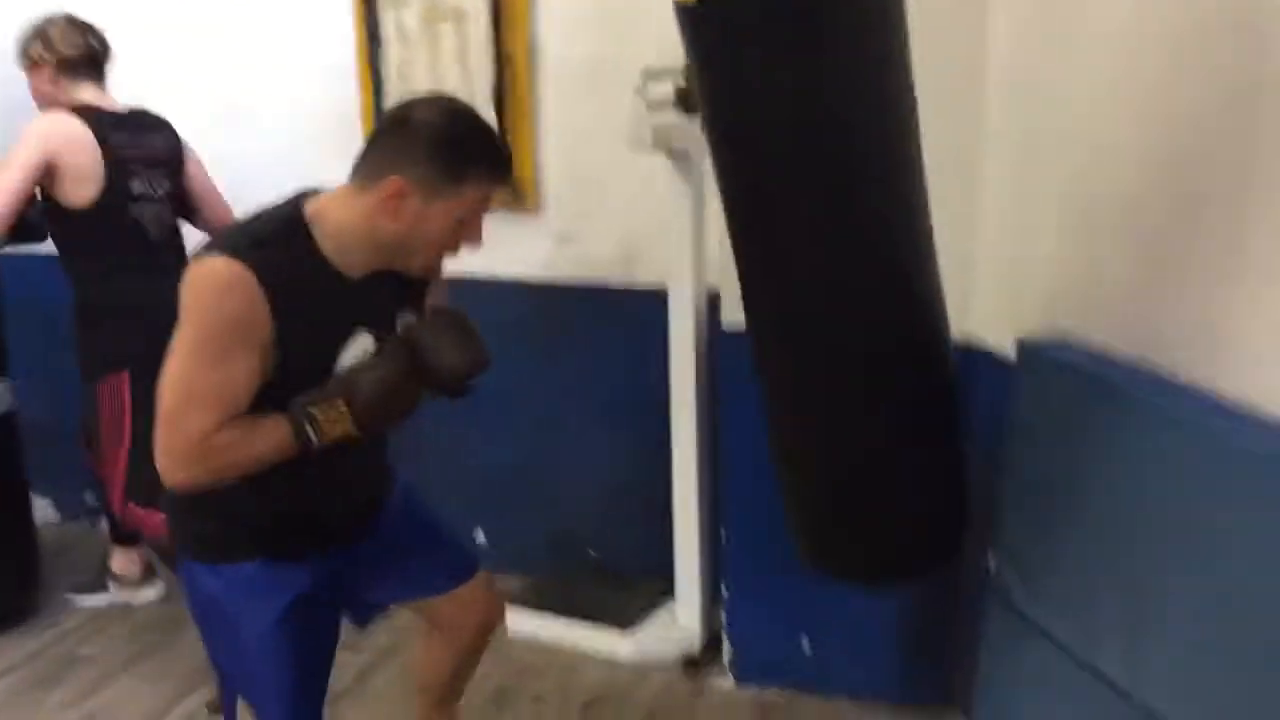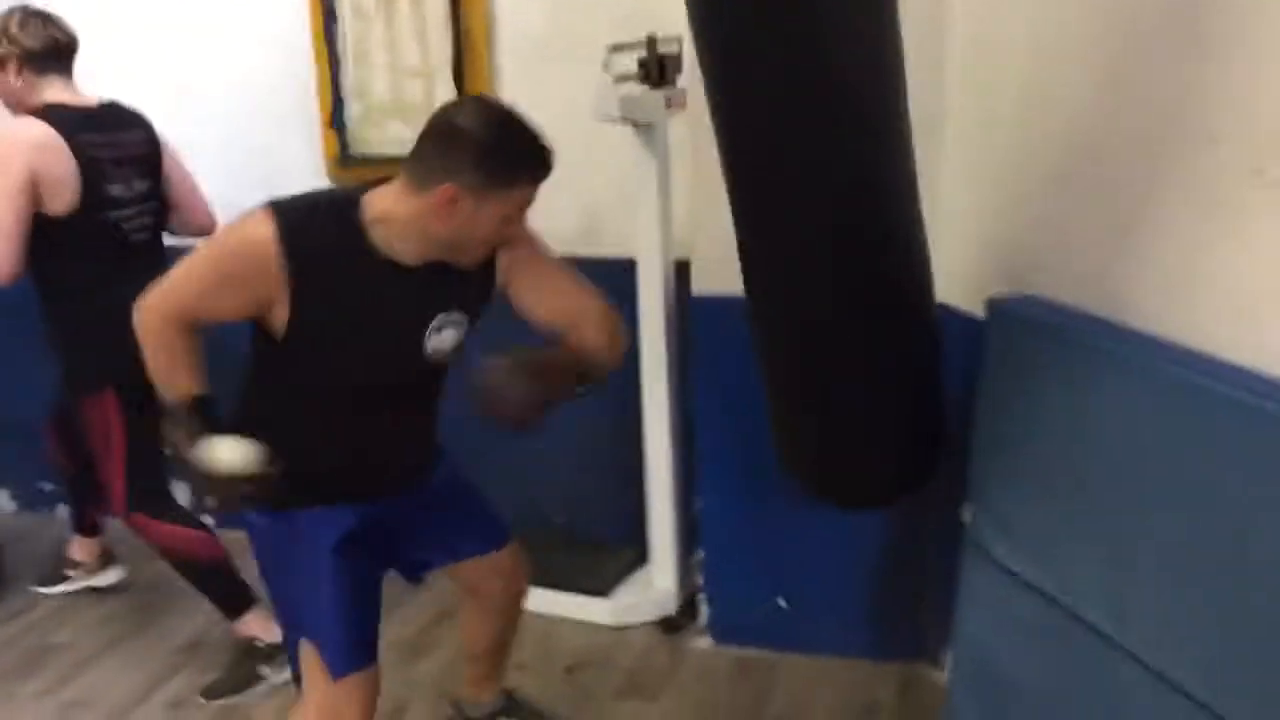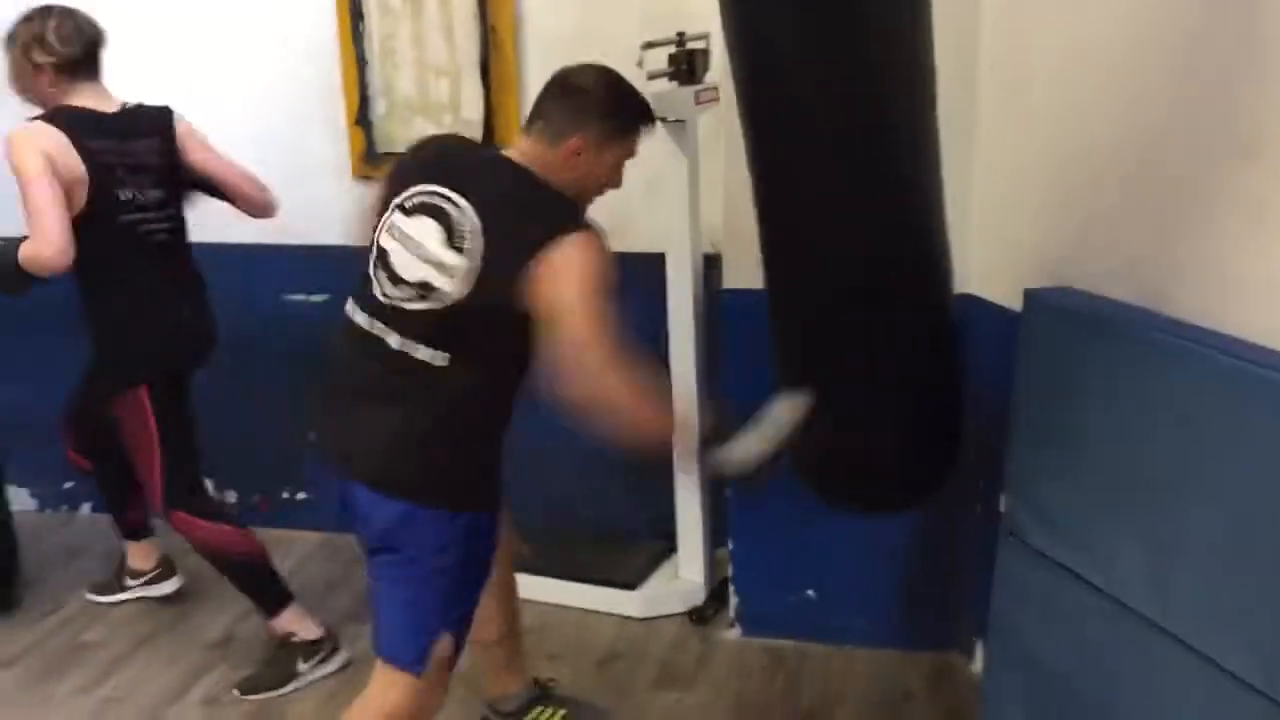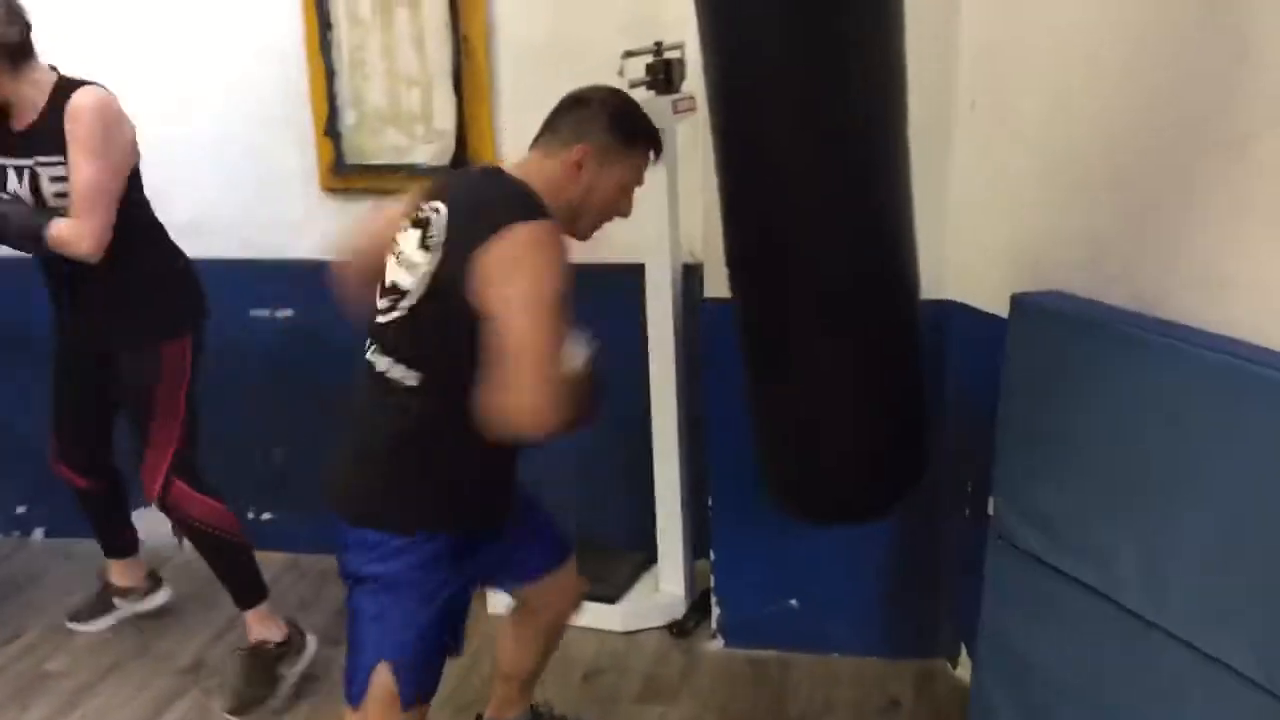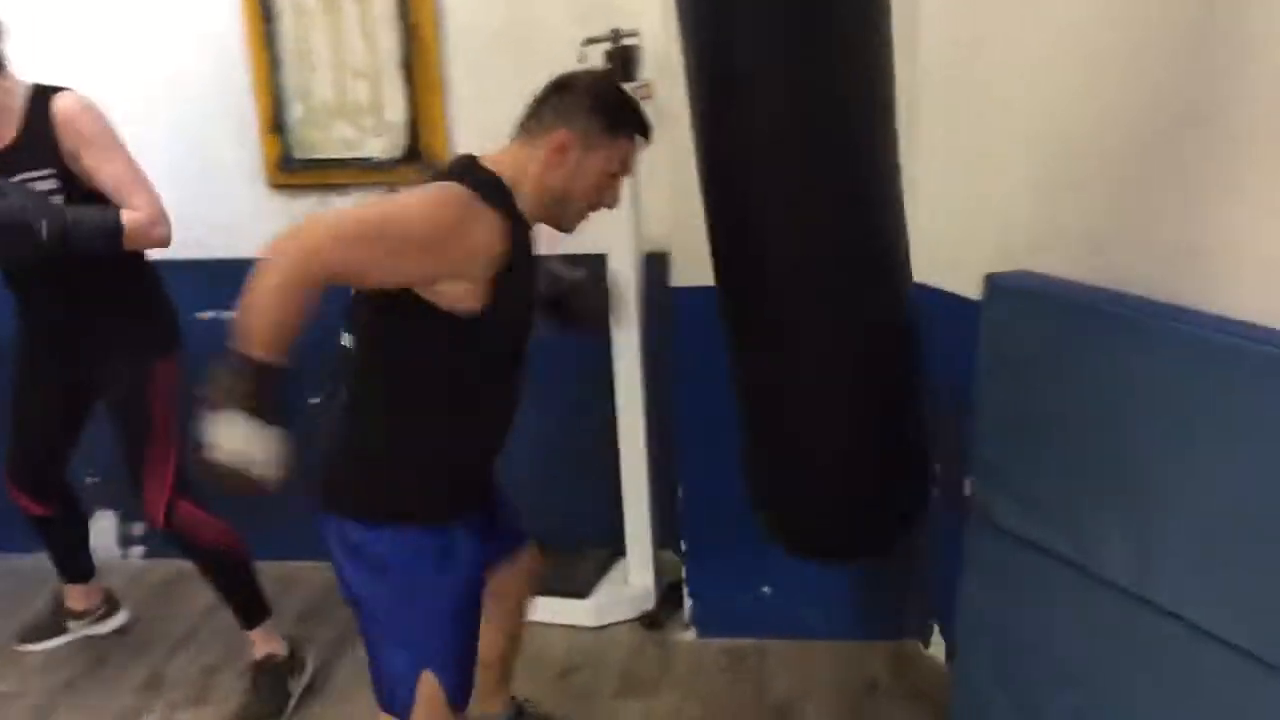
dt=0.2s
person 1, frame 1
left shoulder: (54, 131)
right shoulder: (159, 132)
right elbow: (222, 220)
left hip: (127, 336)
right hip: (175, 324)
left knee: (136, 495)
right knee: (116, 453)
right ankle: (128, 569)
person 1, frame 2
right shoulder: (133, 126)
right elbow: (199, 222)
left hip: (103, 346)
left knee: (141, 499)
right knee: (71, 428)
left ankle: (265, 635)
right ankle: (87, 555)
person 1, frame 3
right shoulder: (163, 123)
right elbow: (261, 201)
left hip: (140, 341)
right hip: (180, 321)
left knee: (178, 498)
right knee: (86, 431)
left ankle: (305, 634)
right ankle: (145, 565)
person 1, frame 4
left shoulder: (87, 109)
left elbow: (88, 240)
left hip: (153, 311)
right hip: (86, 314)
left knee: (168, 477)
right knee: (75, 451)
left ankle: (271, 634)
right ankle: (131, 580)
person 1, frame 5
left shoulder: (64, 115)
left elbow: (152, 225)
left hip: (127, 332)
left knee: (165, 500)
left ankle: (273, 649)
right ankle: (85, 600)
person 2, frame 1
left shoulder: (414, 247)
right shoulder: (239, 278)
left elbow: (423, 352)
right elbow: (183, 459)
left wrist: (442, 361)
right wrist: (343, 409)
left hip: (363, 502)
right hip: (250, 549)
left knee: (473, 606)
person 2, frame 2
left shoulder: (490, 245)
right shoulder: (282, 242)
left elbow: (602, 335)
right elbow: (158, 314)
left wrist: (550, 373)
right wrist: (199, 427)
left hip: (408, 467)
right hip: (303, 491)
left knee: (502, 576)
person 2, frame 3
left shoulder: (429, 160)
right shoulder: (563, 244)
right elbow: (615, 401)
left hip: (358, 435)
right hip: (427, 471)
left knee: (489, 554)
person 2, frame 4
left shoulder: (449, 196)
right shoulder: (530, 239)
left elbow: (351, 268)
right elbow: (529, 411)
right wrist: (576, 387)
right hip: (410, 511)
left knee: (557, 588)
person 2, frame 5
left shoulder: (500, 211)
right shoulder: (470, 216)
right elbow: (288, 260)
left wrist: (551, 291)
right wrist: (244, 396)
left hip: (447, 485)
right hip: (403, 507)
left knee: (512, 571)
